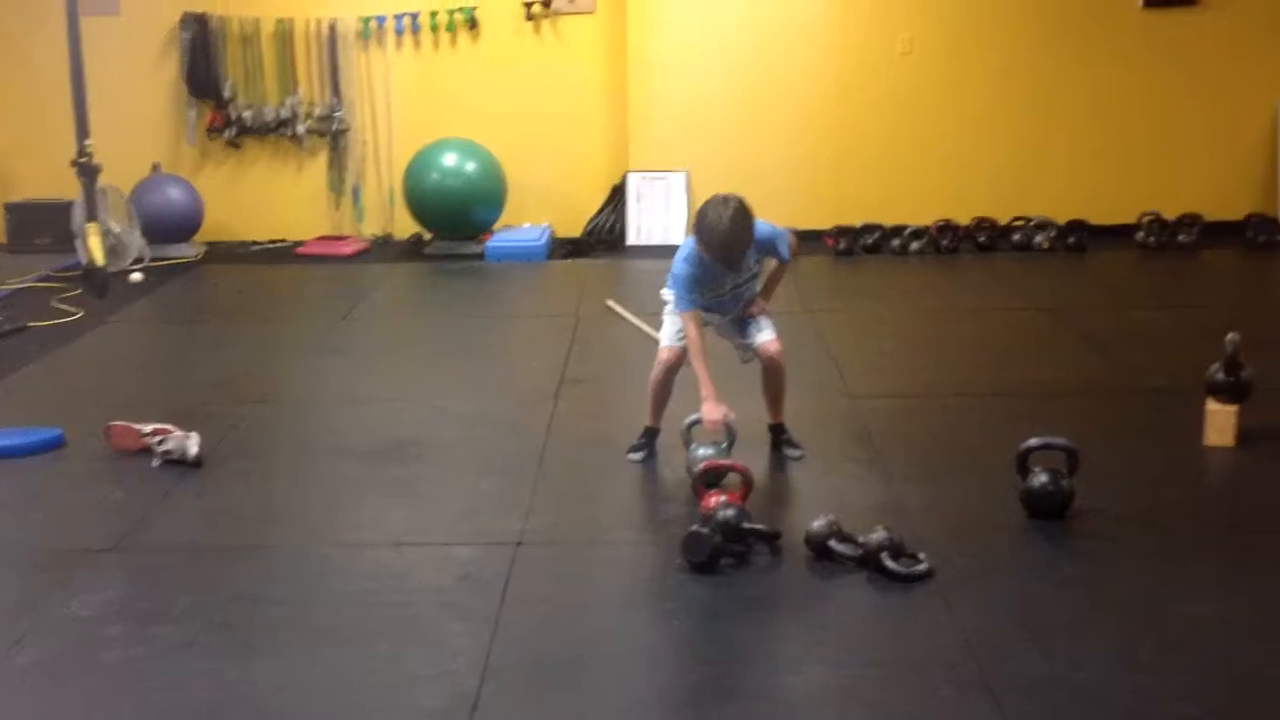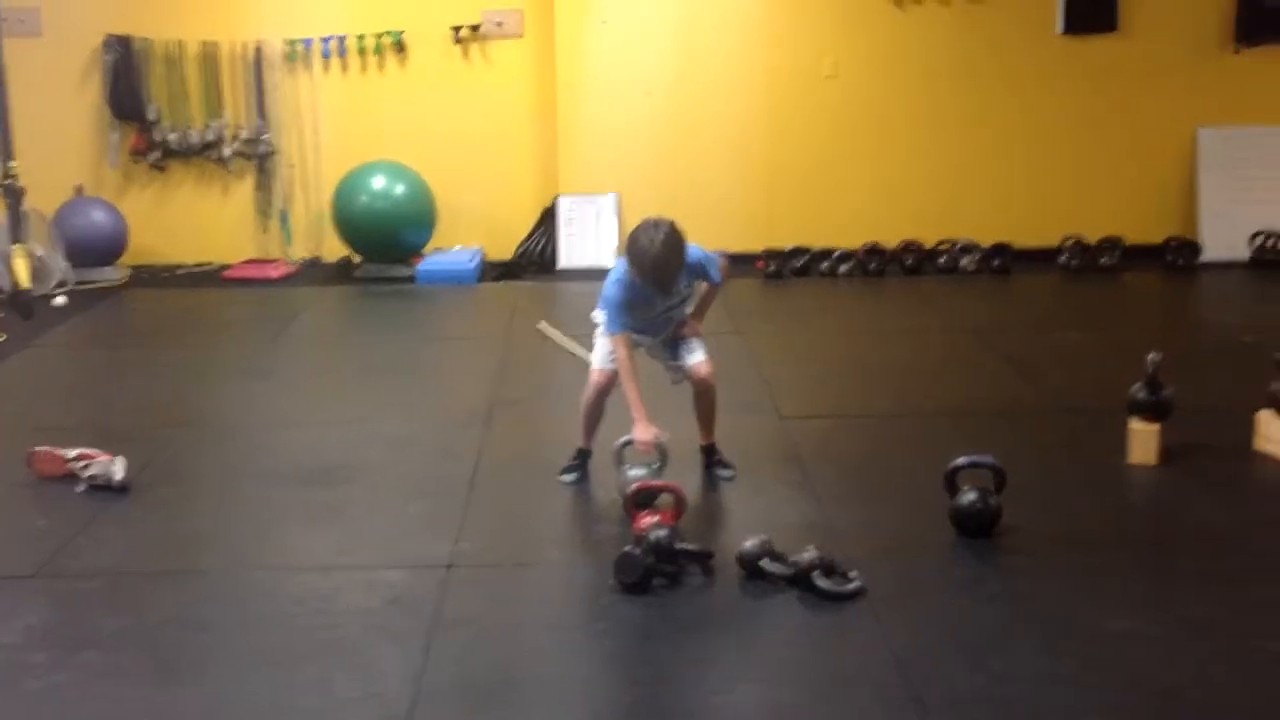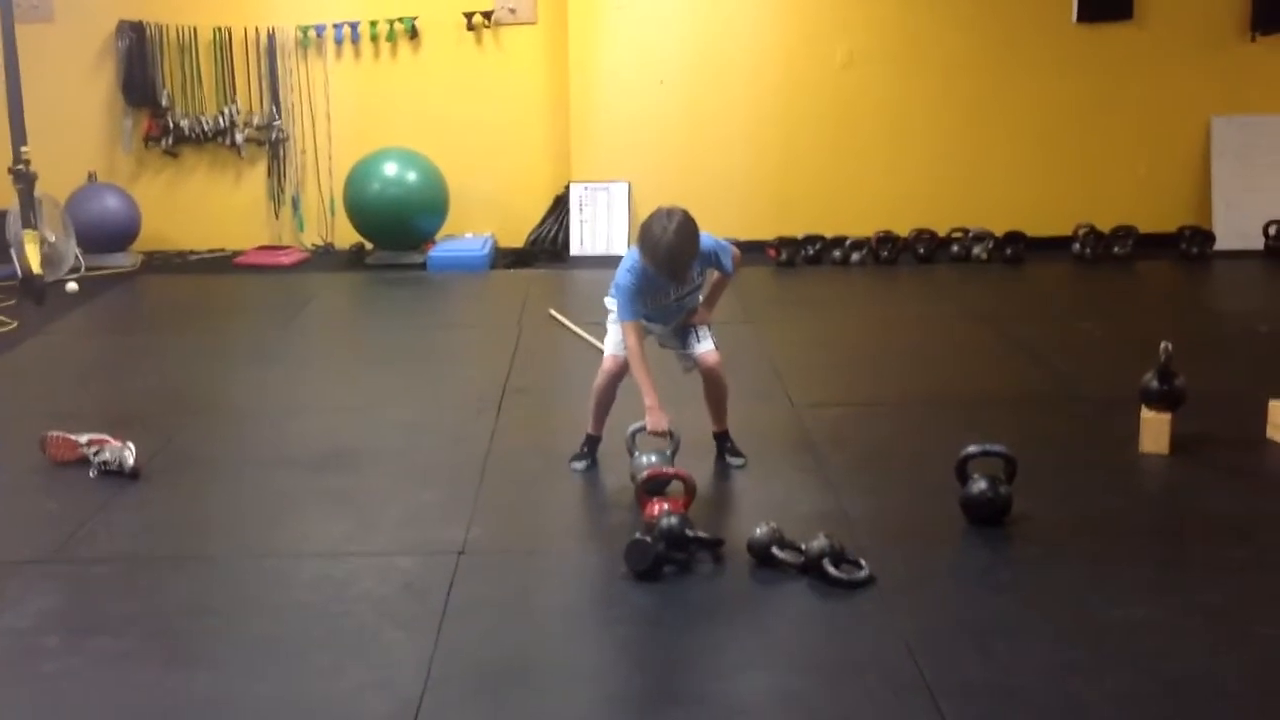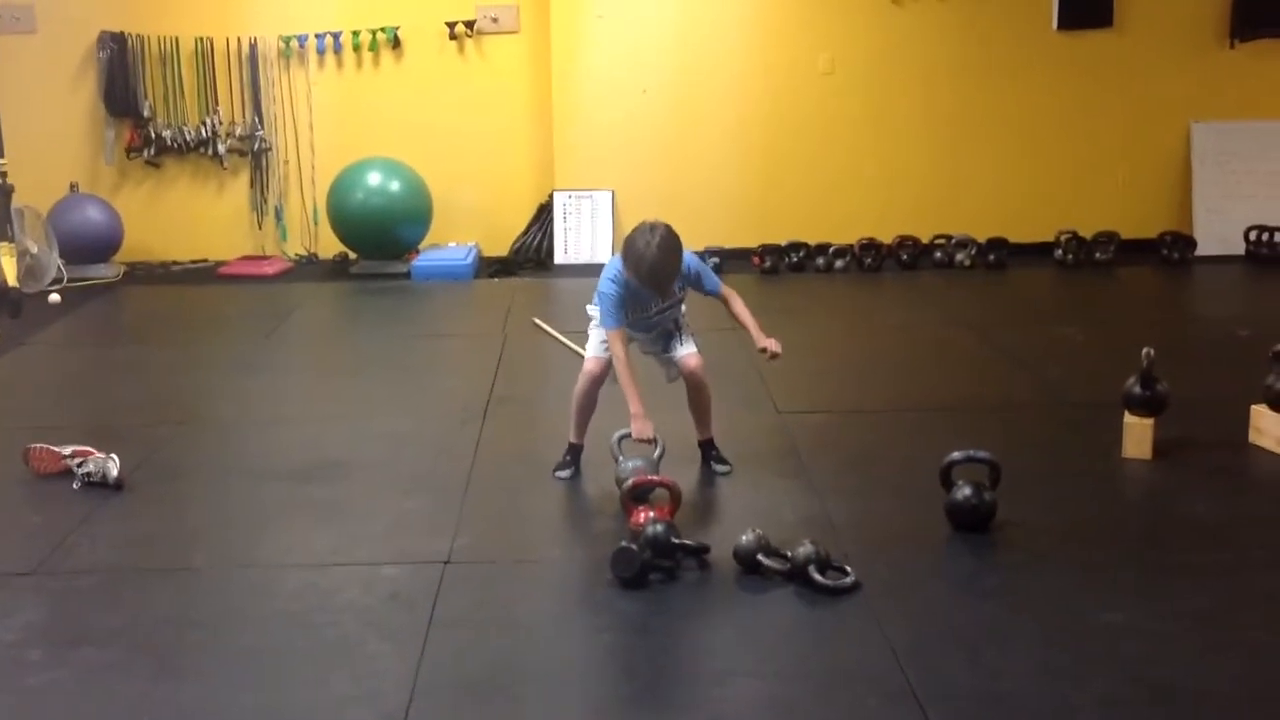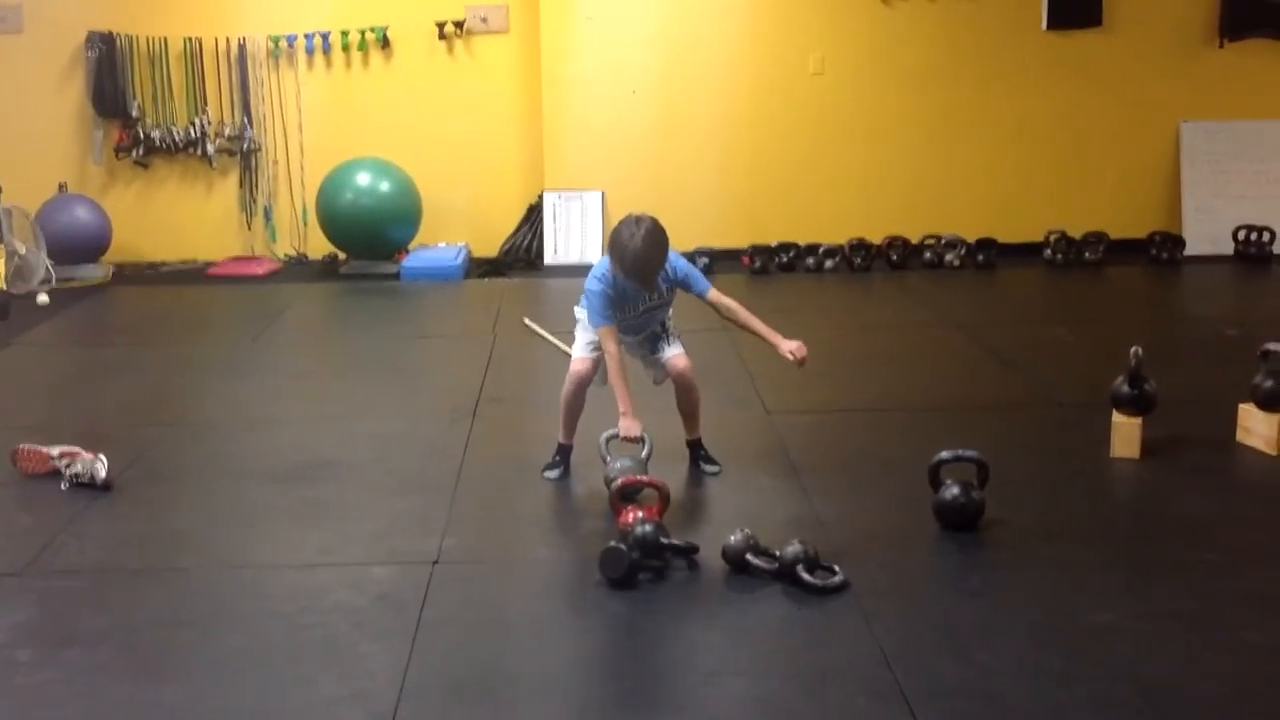
dt=0.7s
person 1, frame 1
left shoulder: (763, 235)
right shoulder: (686, 262)
left elbow: (790, 245)
right elbow: (693, 330)
left wrist: (764, 296)
right wrist: (709, 397)
left hip: (741, 303)
right hip: (689, 304)
left knee: (772, 353)
right knee: (667, 359)
left ankle: (778, 430)
right ankle: (650, 433)
person 1, frame 2
left shoulder: (693, 258)
right shoulder: (617, 284)
left elbow: (721, 269)
right elbow: (623, 353)
left wrist: (696, 317)
right wrist: (640, 419)
left hip: (672, 326)
right hip: (621, 327)
left knee: (703, 375)
right knee: (599, 381)
left ankle: (709, 451)
right ankle: (582, 454)
person 1, frame 3
left shoulder: (706, 247)
right shoulder: (630, 272)
left elbow: (734, 258)
right elbow: (632, 341)
left wrist: (707, 306)
right wrist: (652, 406)
left hip: (683, 313)
right hip: (633, 313)
left knee: (711, 364)
right knee: (612, 367)
left ankle: (722, 438)
right ankle: (591, 440)
person 1, frame 4
left shoulder: (687, 264)
right shoulder: (612, 281)
left elbow: (727, 295)
right elbow: (618, 351)
left wrist: (757, 335)
right wrist: (638, 414)
left hip: (664, 323)
right hip: (612, 321)
left knee: (694, 368)
right knee: (592, 371)
left ankle: (708, 446)
right ankle: (573, 449)
person 1, frame 5
left shoulder: (673, 265)
right shoulder: (600, 281)
left elbow: (722, 303)
right elbow: (611, 350)
left wrist: (779, 341)
right wrist: (627, 414)
left hip: (652, 326)
right hip: (600, 324)
left knee: (682, 370)
right knee: (579, 373)
left ankle: (696, 447)
right ankle: (563, 450)
